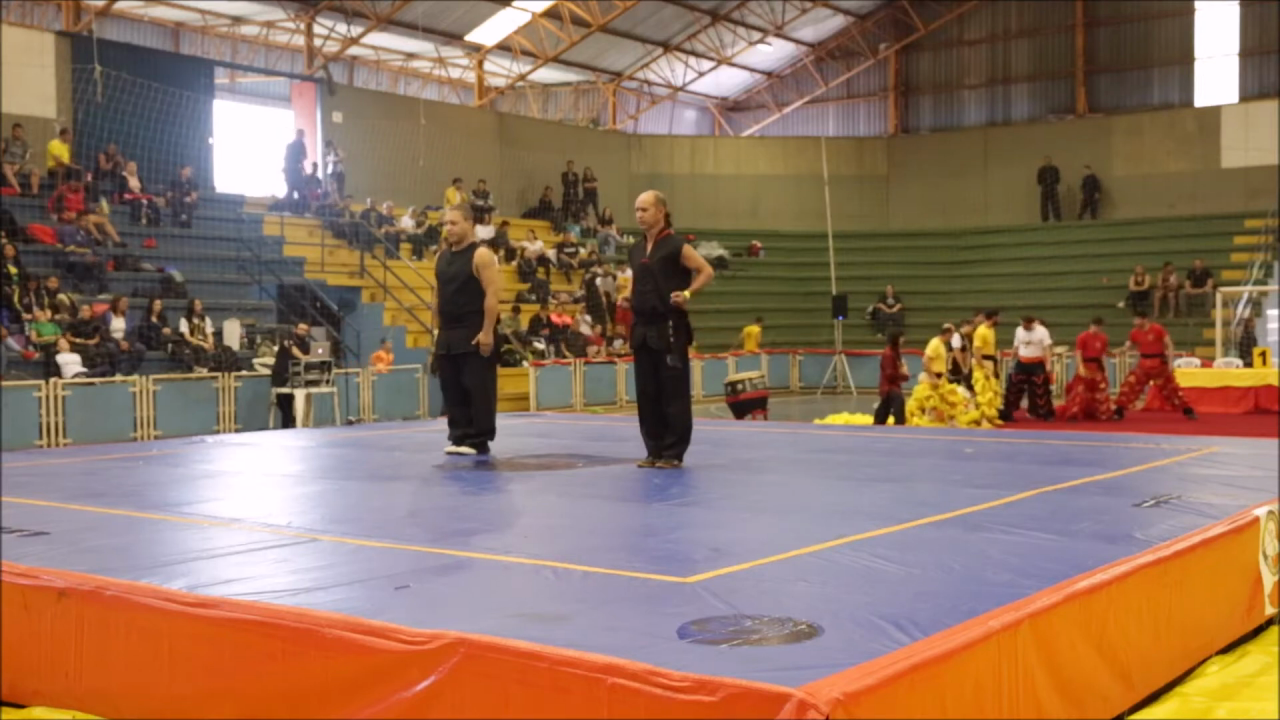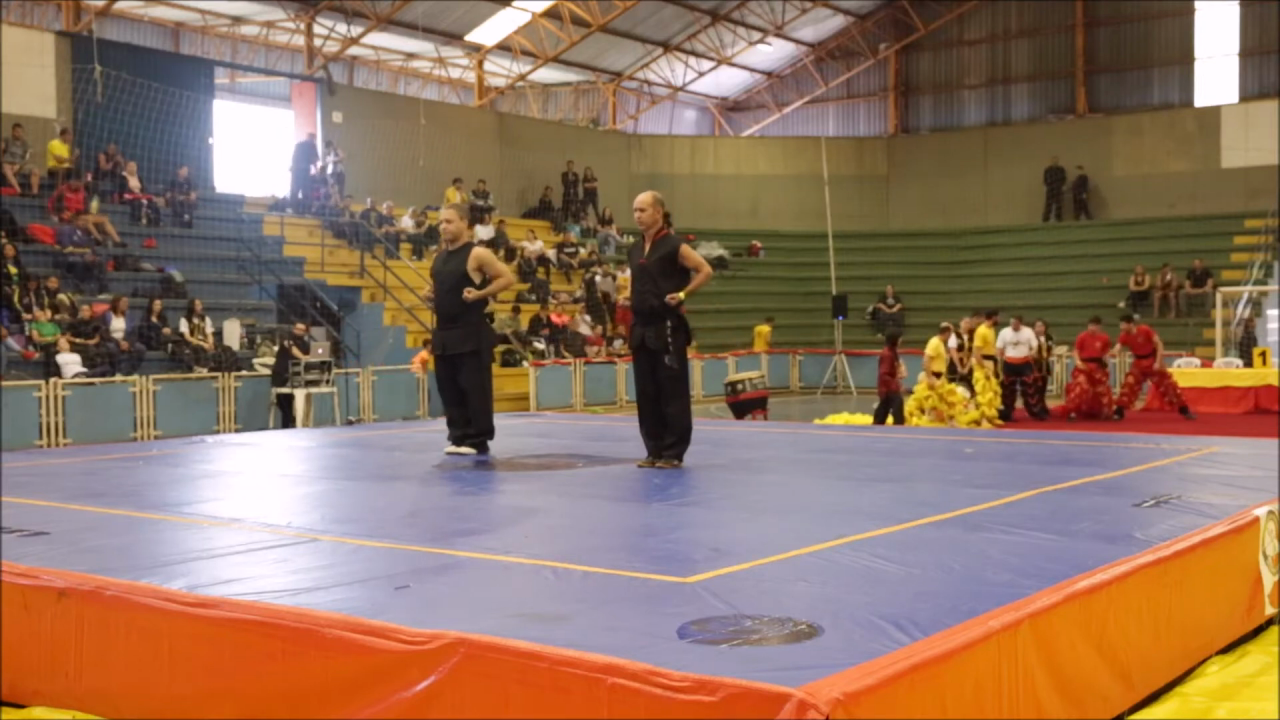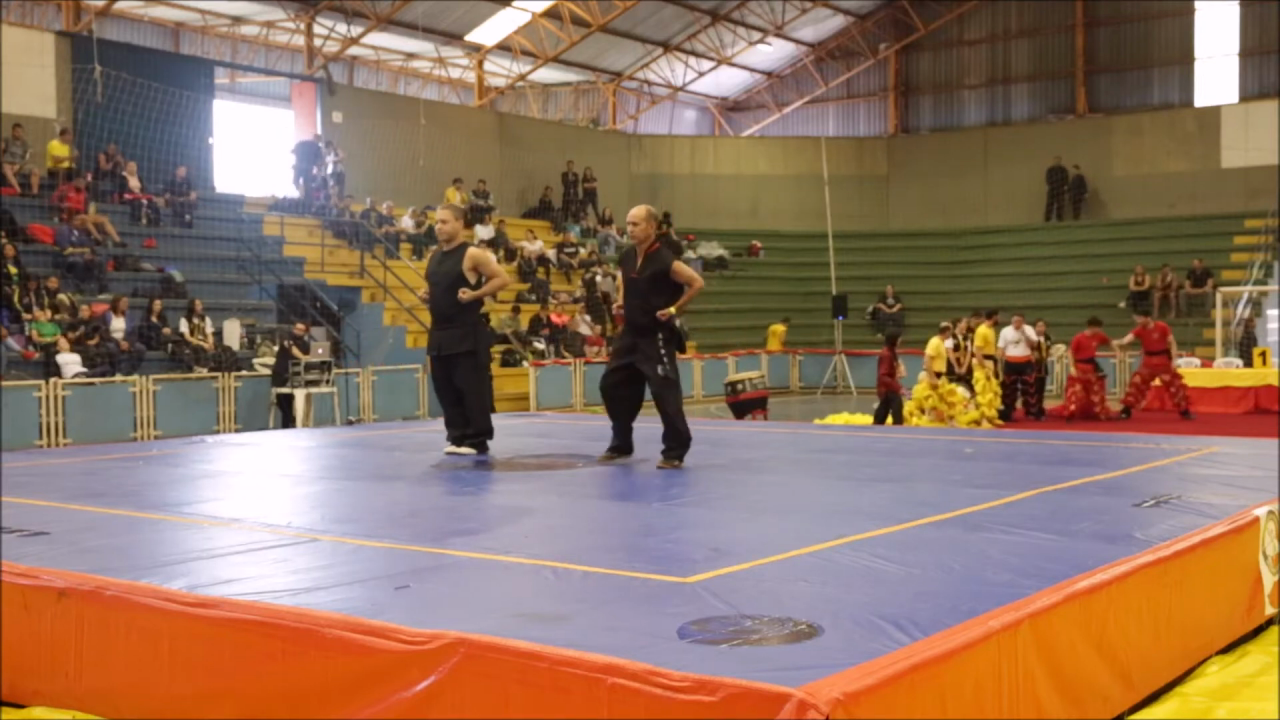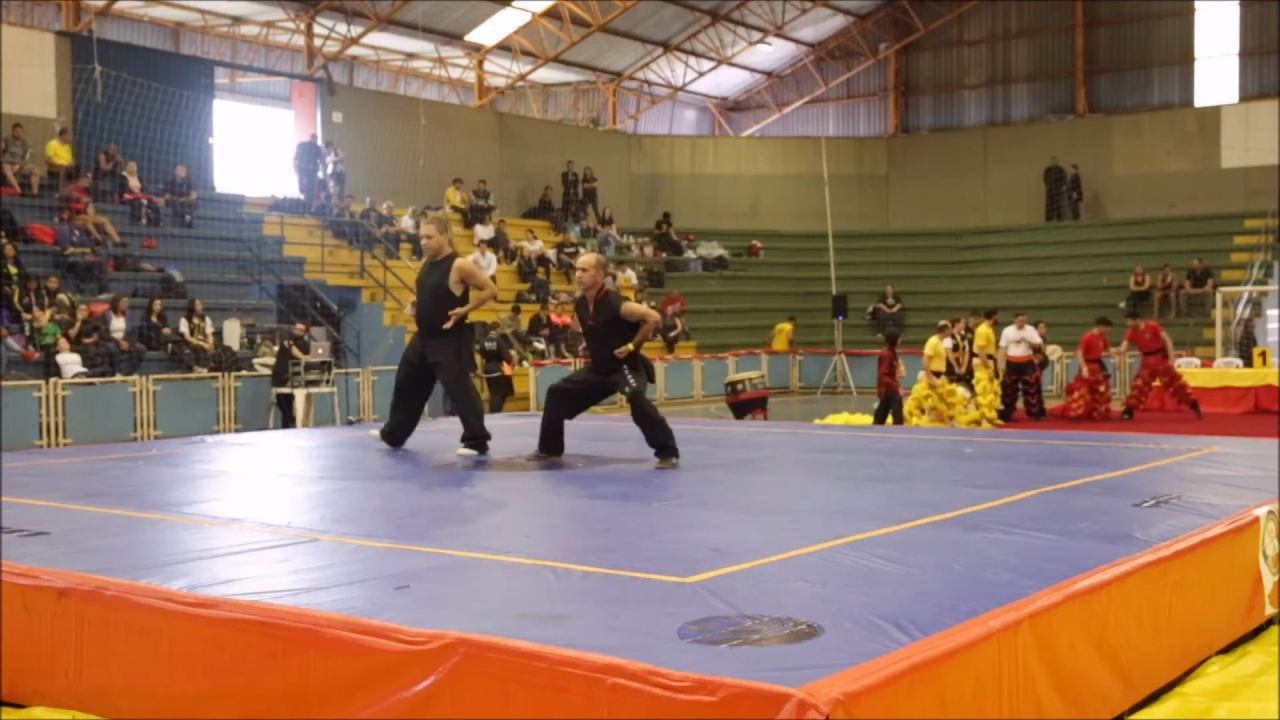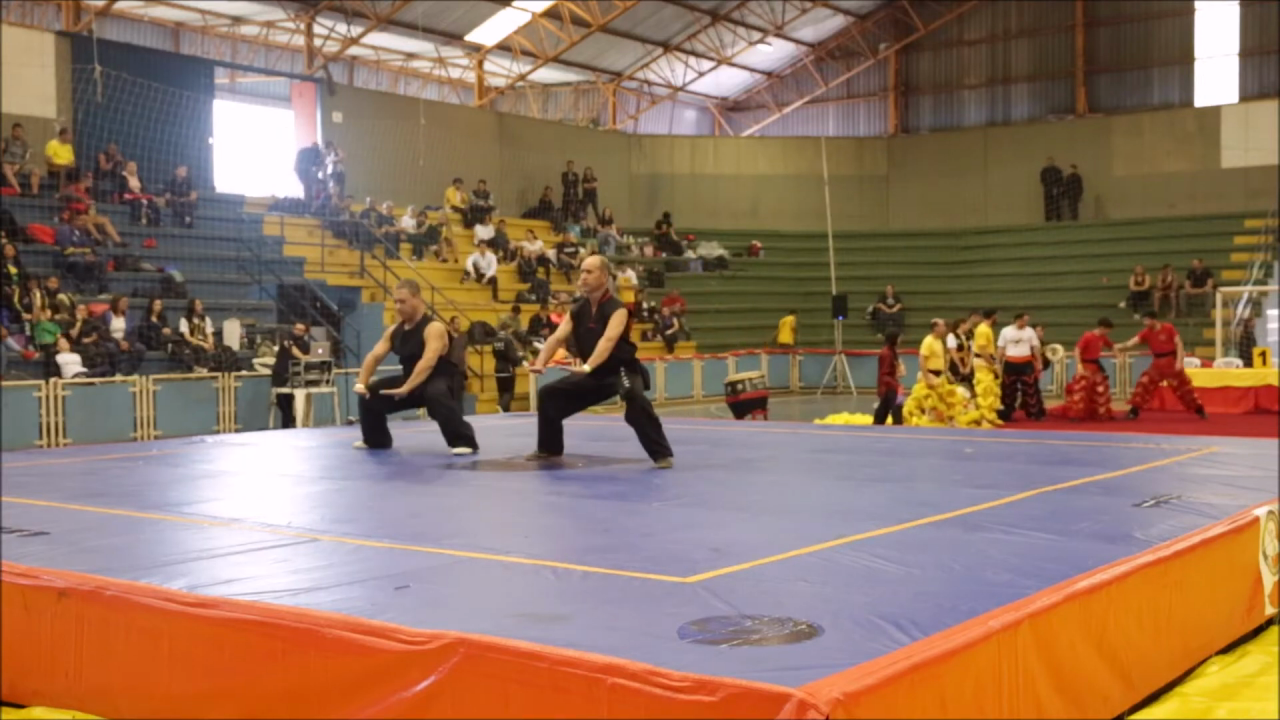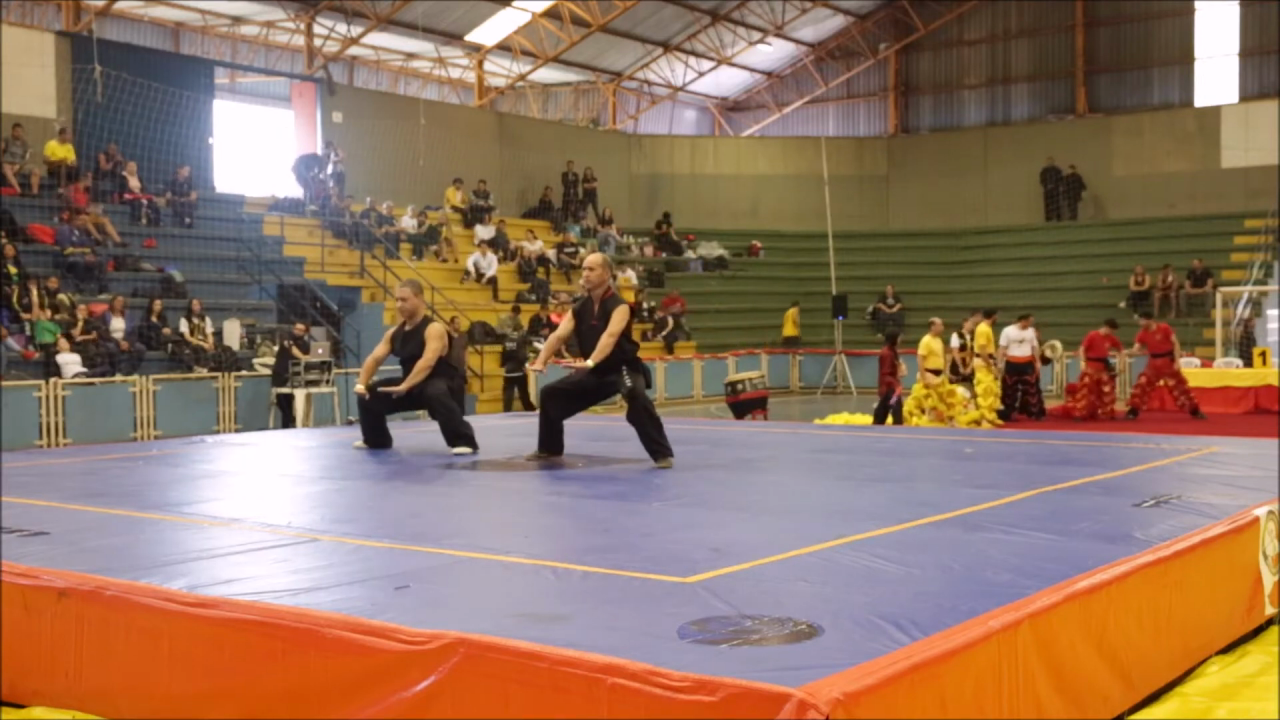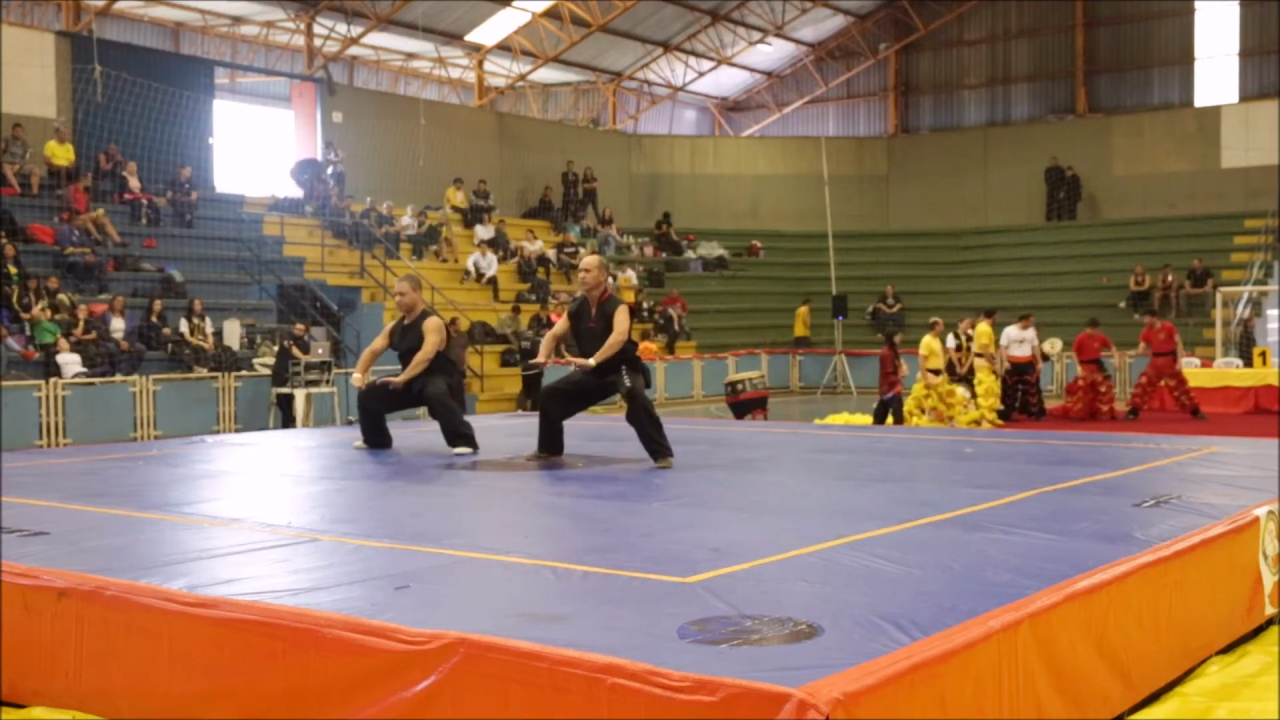
dt=0.4s
person 1, frame 1
left shoulder: (676, 246)
right shoulder: (636, 250)
left elbow: (707, 272)
left wrist: (686, 294)
right wrist: (630, 298)
left hip: (668, 327)
right hip: (642, 328)
left knee: (674, 392)
right knee: (647, 392)
left ankle: (673, 452)
right ankle: (655, 450)
person 1, frame 2
left shoulder: (674, 246)
right shoulder: (634, 250)
left elbow: (705, 270)
left wrist: (682, 294)
right wrist: (630, 298)
left hip: (667, 327)
right hip: (641, 327)
left knee: (672, 392)
right knee: (646, 393)
left ankle: (673, 453)
right ankle: (654, 450)
person 1, frame 3
left shoulder: (667, 261)
right shoulder: (625, 258)
left elbow: (696, 283)
left wrist: (674, 309)
right wrist: (621, 301)
left hip: (657, 337)
right hip: (631, 335)
left knee: (665, 394)
right knee: (611, 386)
left ankle: (674, 452)
right ankle: (621, 444)
person 1, frame 4
left shoulder: (616, 304)
right shoulder: (580, 304)
left elbow: (654, 318)
left wrist: (632, 346)
right wrist: (588, 344)
left hip: (625, 367)
right hip: (597, 368)
left knee: (638, 401)
right knee: (557, 394)
left ankle: (667, 453)
right ankle: (550, 448)
person 1, frame 5
left shoulder: (617, 309)
right shoulder: (577, 311)
left elbow: (608, 341)
right elbow: (556, 338)
left wrist: (585, 367)
right wrist: (540, 362)
left hip: (621, 370)
right hip: (591, 374)
left knee: (635, 398)
right knee: (548, 394)
left ankle: (662, 454)
right ankle: (549, 448)
person 1, frame 6
left shoulder: (619, 306)
right shoulder: (579, 309)
left elbow: (610, 337)
right elbow: (559, 335)
left wrist: (590, 362)
right wrist: (541, 361)
left hip: (623, 368)
right hip: (594, 372)
left knee: (637, 398)
right knee: (550, 394)
left ankle: (662, 454)
right ankle: (550, 448)
person 1, frame 7
left shoulder: (617, 307)
right shoulder: (575, 310)
left elbow: (619, 336)
right elbow: (554, 334)
left wrist: (592, 361)
right wrist: (543, 355)
left hip: (622, 368)
right hip: (592, 370)
left knee: (636, 397)
right knee: (550, 396)
left ankle: (662, 454)
right ankle: (549, 448)
person 2, frame 1
left shoulder: (481, 255)
right shoulder: (443, 257)
left elbow: (494, 294)
left wrist: (487, 331)
right wrist: (439, 327)
left hip: (473, 334)
right hip: (448, 334)
left knee: (478, 388)
right knee: (452, 389)
left ankle: (479, 440)
right ankle: (459, 436)
person 2, frame 2
left shoulder: (477, 254)
right shoulder: (439, 257)
left elbow: (507, 278)
left wrist: (479, 294)
right wrist: (431, 295)
left hip: (471, 333)
right hip: (443, 333)
left knee: (475, 388)
right knee: (449, 389)
left ankle: (478, 440)
right ankle: (459, 437)
person 2, frame 3
left shoulder: (472, 254)
right shoulder: (434, 257)
left elbow: (502, 279)
left wrist: (475, 295)
right wrist: (427, 295)
left hip: (467, 334)
right hip: (440, 333)
left knee: (472, 388)
right knee: (446, 390)
left ankle: (477, 441)
right ankle: (457, 438)
person 2, frame 4
left shoulder: (461, 266)
right shoulder: (428, 263)
left elbow: (489, 291)
left wrist: (463, 311)
right wrist: (417, 303)
left hip: (450, 341)
right hip: (423, 339)
left knee: (460, 390)
right knee: (406, 386)
left ankle: (477, 441)
right ankle: (392, 434)
person 2, frame 5
left shoulder: (434, 328)
right shoulder: (394, 331)
left elbow: (428, 362)
right elbow: (374, 356)
left wrist: (406, 388)
right wrist: (361, 383)
left hip: (441, 382)
right hip: (411, 383)
left knee: (436, 394)
right knee: (369, 394)
left ankle: (464, 442)
right ankle: (375, 439)
person 2, frame 6
left shoulder: (434, 329)
right shoulder: (394, 333)
left elbow: (428, 362)
right elbow: (374, 358)
left wrist: (404, 387)
right wrist: (361, 384)
left hip: (440, 383)
right hip: (411, 386)
left knee: (436, 395)
right knee: (368, 396)
left ankle: (464, 441)
right ankle: (376, 439)
person 2, frame 7
left shoulder: (432, 323)
right shoulder: (395, 327)
left elbow: (426, 354)
right elbow: (372, 351)
left wrist: (404, 378)
right wrist: (358, 374)
left hip: (439, 378)
right hip: (410, 381)
left knee: (436, 395)
right knee: (368, 394)
left ankle: (464, 442)
right ankle: (376, 440)
